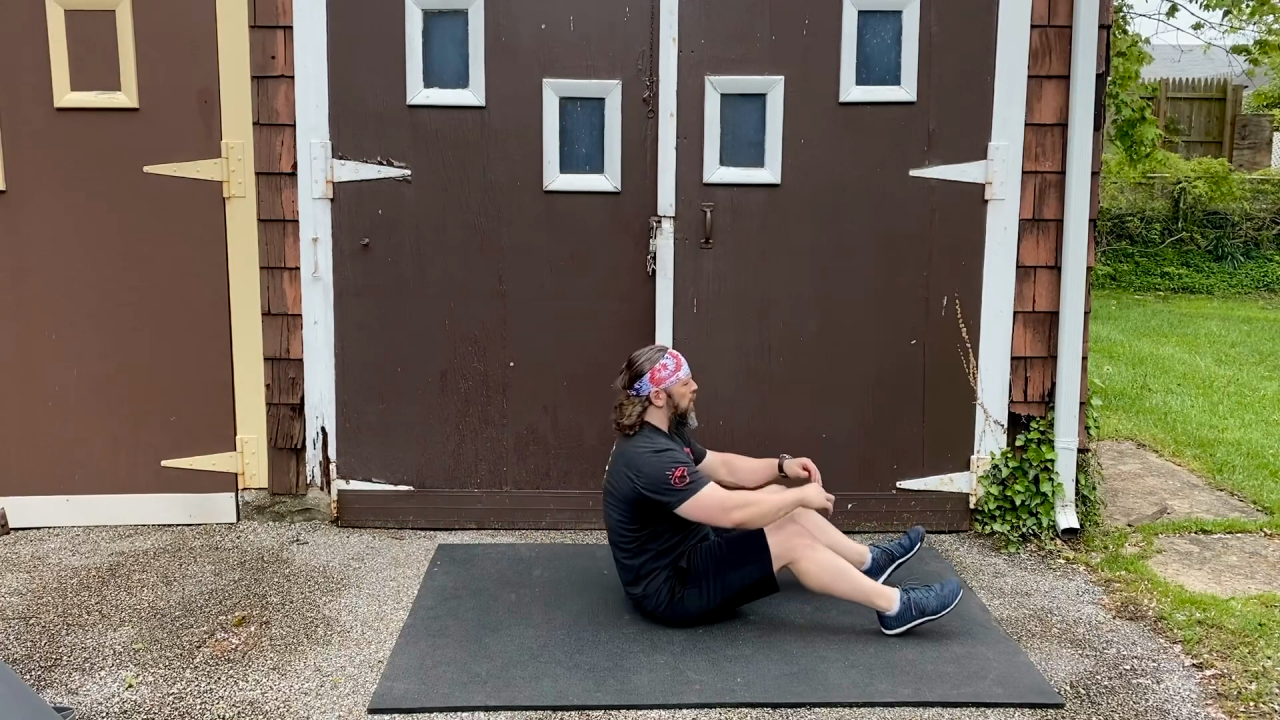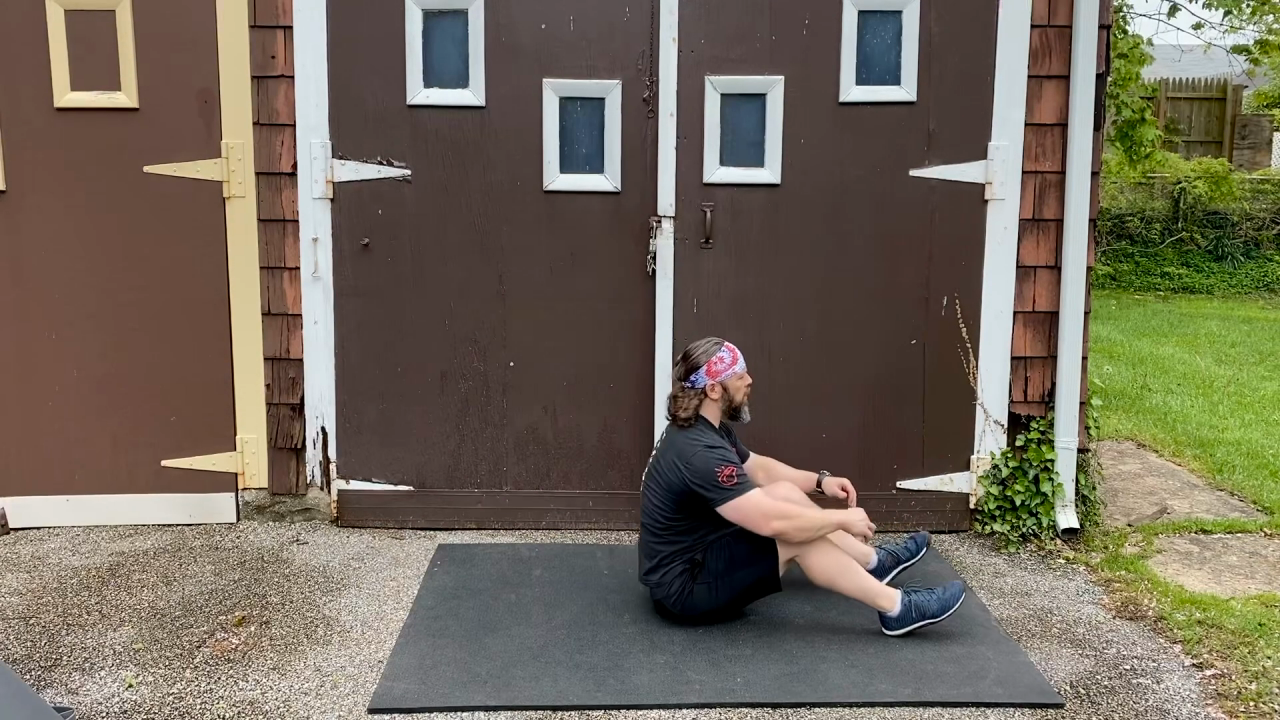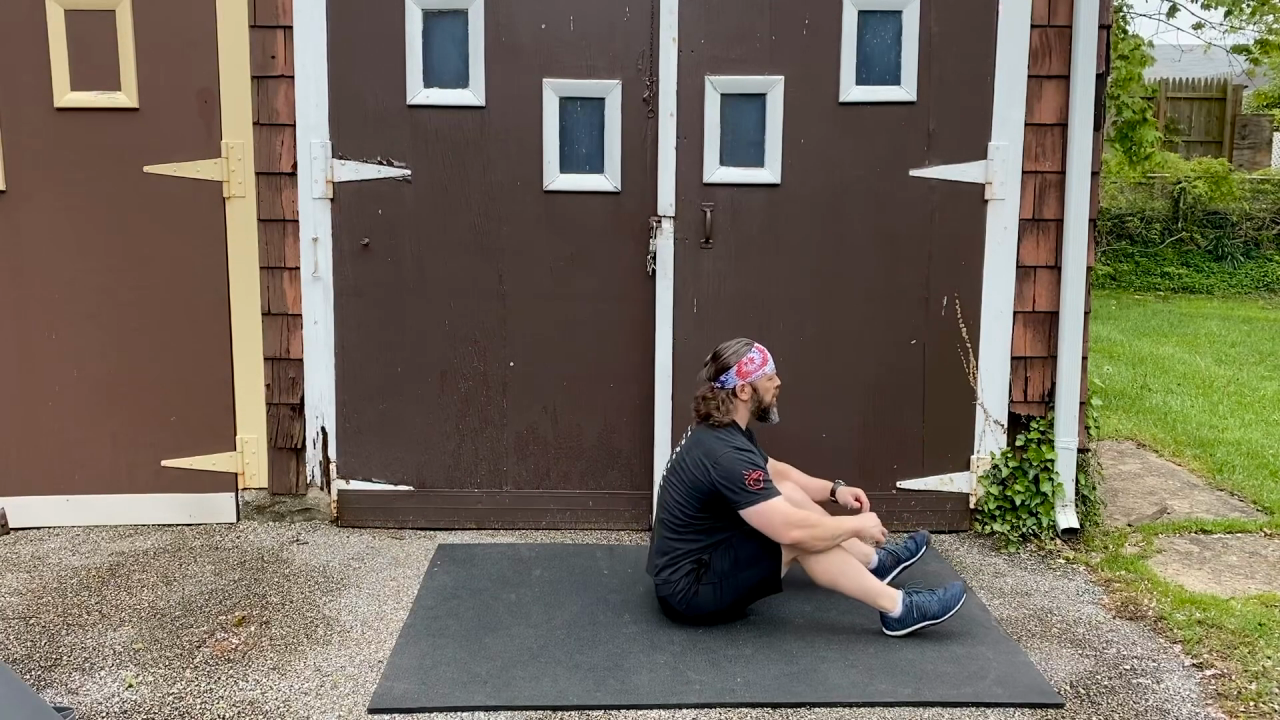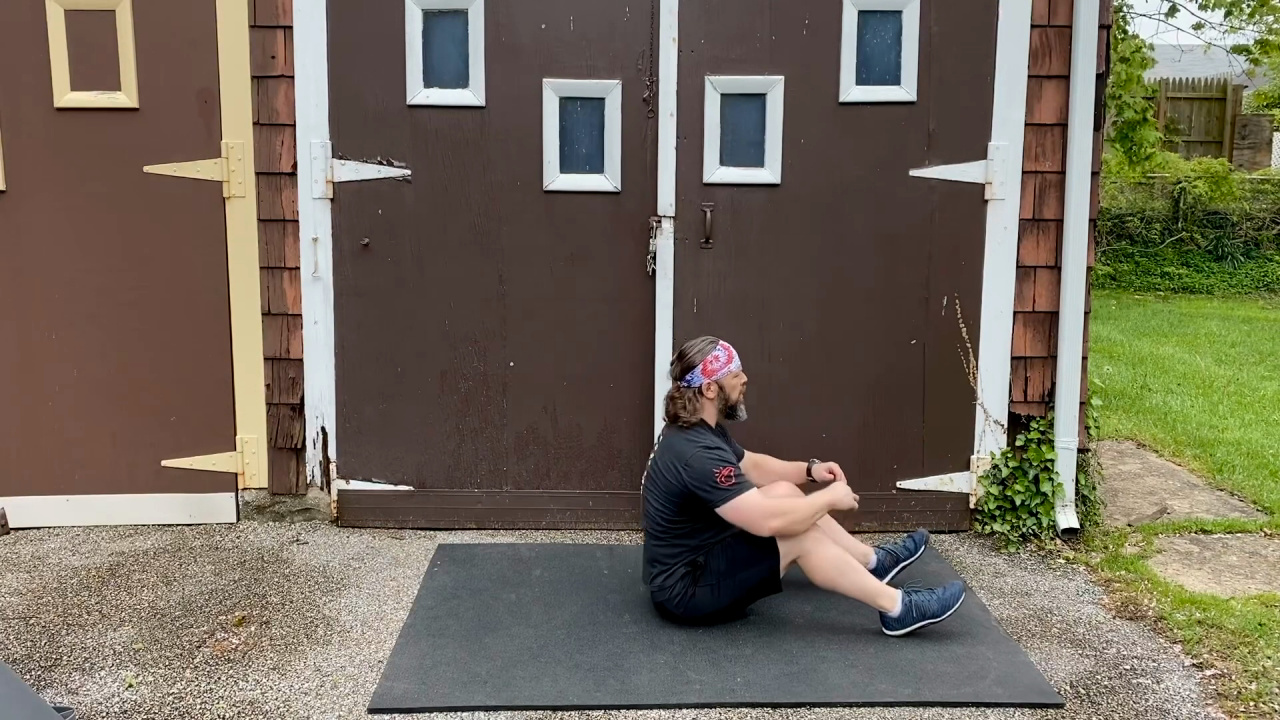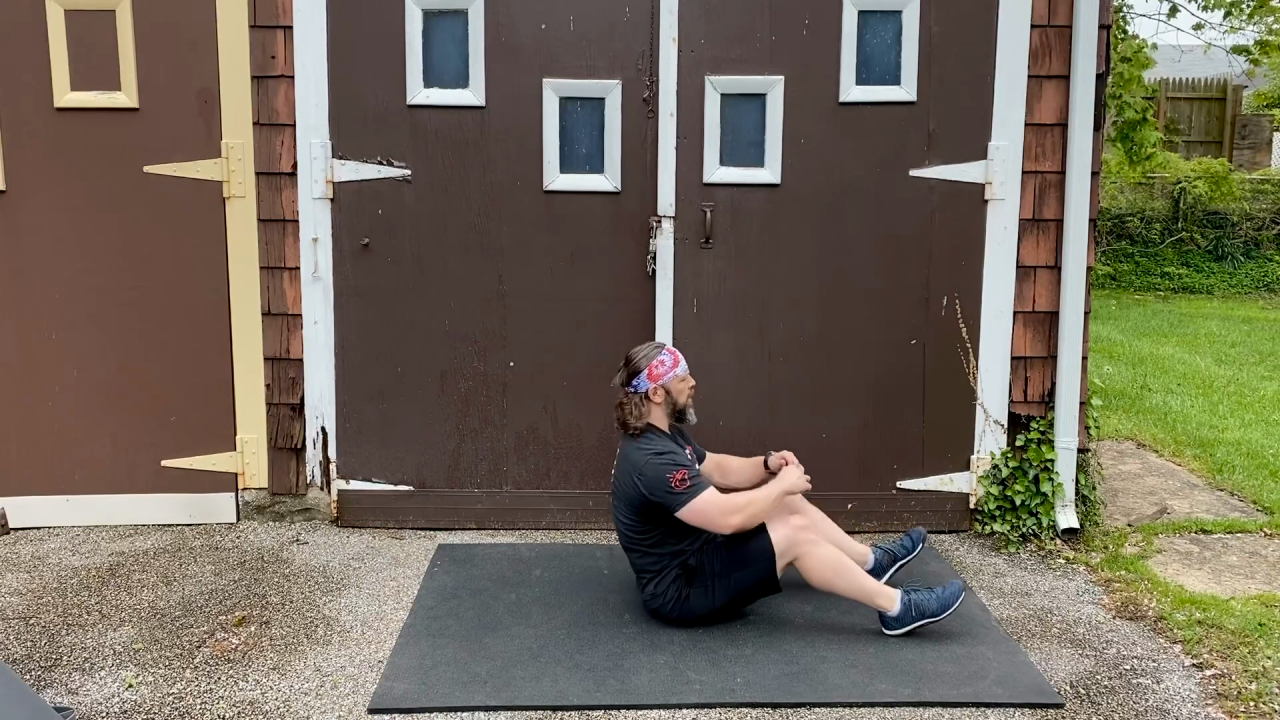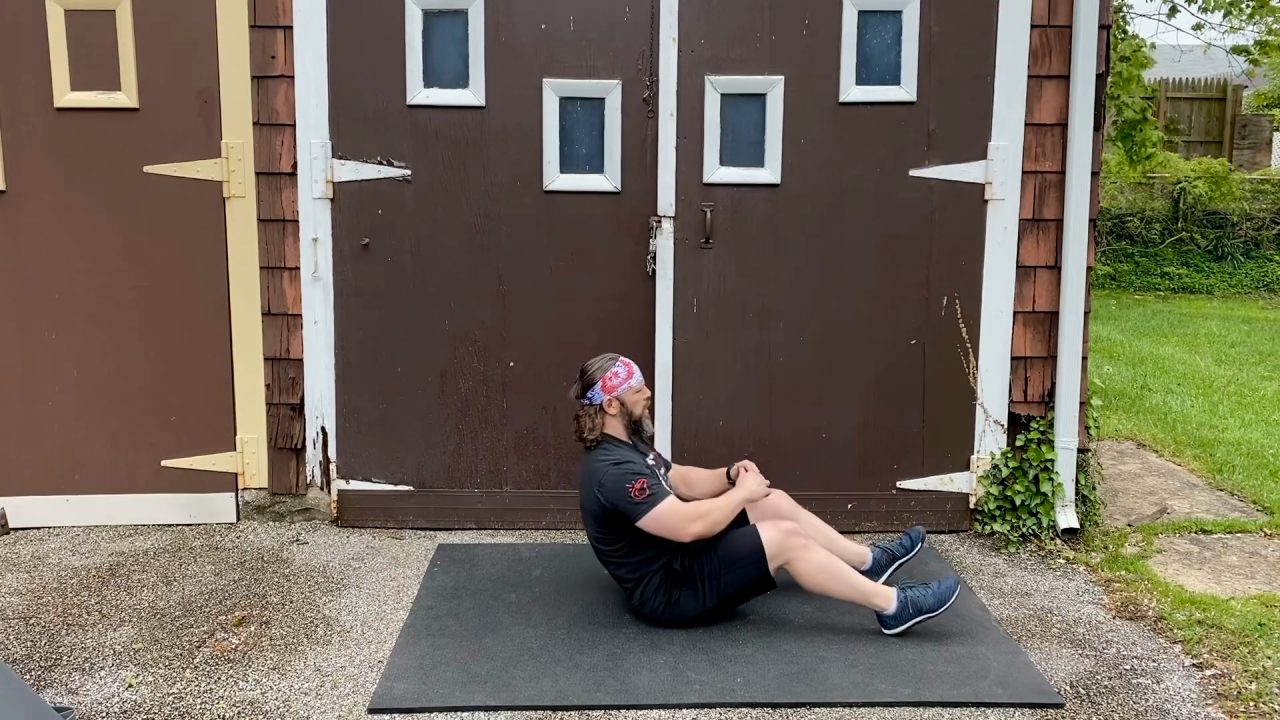
dt=0.2s
person 1, frame 1
left shoulder: (660, 435)
right shoulder: (649, 459)
left elbow: (722, 467)
right elbow: (731, 512)
left wrist: (782, 466)
right wrist: (800, 496)
left hip: (685, 556)
right hip: (672, 590)
left knee: (779, 498)
right knee: (790, 538)
left ankle: (869, 561)
right ankle: (894, 608)
person 1, frame 2
left shoulder: (703, 428)
right shoulder: (699, 453)
left elbow: (759, 469)
right elbow: (773, 523)
left wrist: (821, 480)
right wrist: (842, 520)
left hip: (696, 556)
right hip: (686, 586)
left knee: (785, 491)
right knee: (797, 536)
left ankle: (873, 562)
right ankle: (896, 608)
person 1, frame 3
left shoulder: (722, 429)
right shoulder: (725, 455)
left elbow: (773, 473)
right elbow: (792, 531)
left wrist: (834, 489)
right wrist: (858, 525)
left hip: (702, 556)
right hip: (692, 587)
left knee: (787, 493)
right knee: (801, 535)
left ankle: (873, 562)
right ankle: (897, 609)
person 1, frame 4
left shoulder: (697, 429)
right shoulder: (697, 454)
left elbow: (751, 467)
right elbow: (769, 521)
left wrist: (811, 470)
right wrist: (830, 498)
left hip: (695, 559)
right hip: (688, 589)
left knee: (783, 492)
right knee: (798, 535)
left ankle: (873, 562)
right ankle: (897, 608)
person 1, frame 5
left shoulder: (660, 434)
right shoulder: (652, 460)
left elbow: (716, 469)
right elbow: (730, 519)
left wrist: (769, 463)
right wrist: (781, 485)
left hip: (690, 556)
right hip: (679, 590)
left knee: (782, 501)
right knee: (796, 532)
left ankle: (870, 562)
right ankle: (895, 608)
person 1, frame 6
left shoulder: (627, 444)
right shoulder: (613, 470)
left elbow: (682, 481)
right elbow: (691, 526)
left wrist: (731, 474)
right wrist: (742, 493)
left hip: (672, 557)
right hip: (667, 591)
left knee: (776, 504)
right knee: (786, 538)
left ankle: (869, 562)
right ankle: (891, 606)
